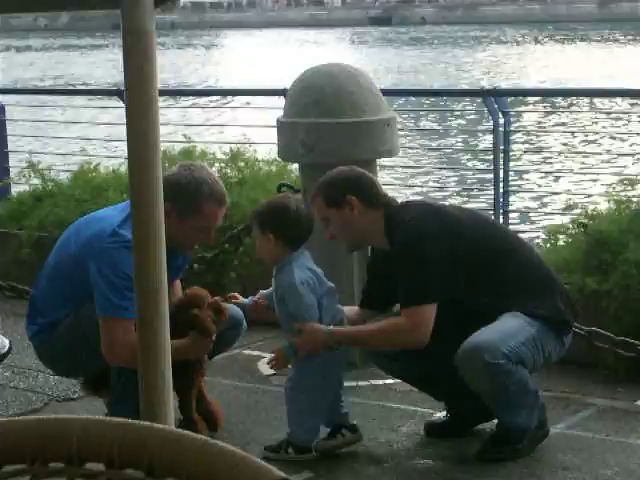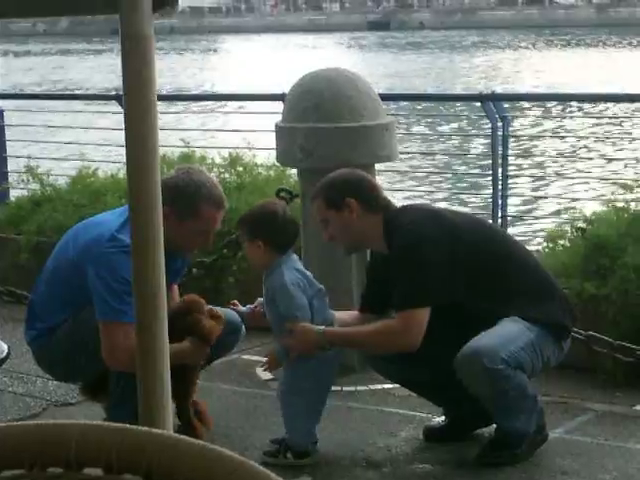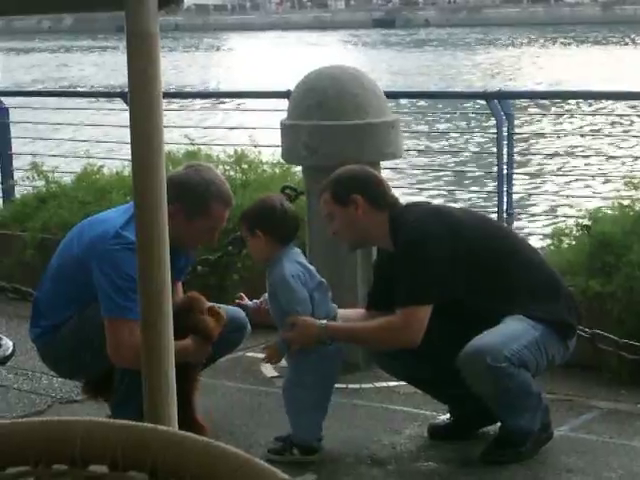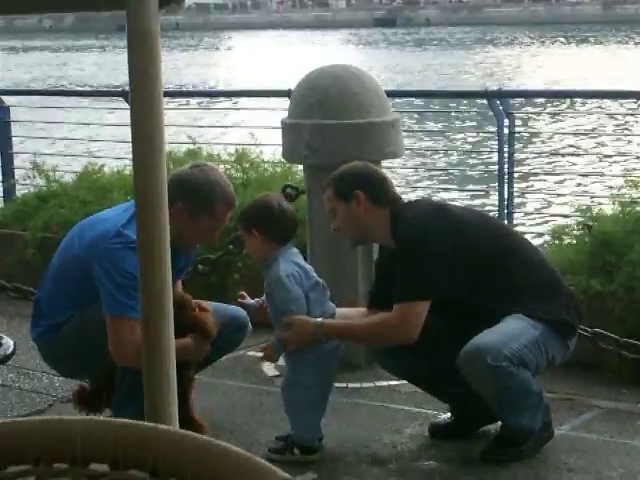
dt=0.2s
person 1, frame 1
left shoulder: (418, 230)
right shoulder: (388, 245)
left elbow: (416, 331)
right elbow: (367, 314)
left wrist: (329, 336)
left hip: (538, 317)
right hip: (479, 317)
left knee: (479, 353)
right knee: (384, 340)
left ankle: (527, 421)
right ankle: (470, 405)
person 1, frame 2
left shoulder: (417, 234)
right shoulder: (387, 249)
left elbow: (408, 334)
right elbow: (367, 318)
left wrist: (321, 337)
left hip: (537, 322)
right hip: (477, 321)
left knee: (478, 358)
right knee: (381, 346)
left ankle: (525, 426)
right ankle: (468, 409)
person 1, frame 3
left shoulder: (422, 231)
right shoulder: (395, 244)
left elbow: (408, 331)
right elbow: (375, 316)
left wrist: (322, 331)
right wrist: (310, 315)
left hip: (542, 319)
right hip: (485, 318)
left knee: (482, 357)
right knee: (385, 343)
left ankle: (529, 424)
right ankle: (473, 407)
person 1, frame 4
left shoulder: (422, 228)
right shoulder: (396, 242)
left elbow: (405, 327)
right elbow: (376, 315)
left wrist: (319, 329)
right wrist: (311, 313)
left hip: (543, 319)
right hip: (484, 317)
left knee: (482, 356)
right knee: (386, 343)
left ankle: (531, 423)
right ankle: (474, 406)
person 2, frame 1
left shoulder: (294, 278)
right shoulder: (292, 263)
left elbow: (309, 323)
right elbow: (277, 293)
left wrist: (288, 352)
right wrist: (250, 302)
left knee: (301, 391)
right knee: (320, 390)
left ankle: (301, 444)
right ankle: (342, 427)
person 2, frame 2
left shoulder: (285, 280)
right shoulder: (282, 268)
left elbow: (302, 325)
right elbow: (274, 303)
left wrist: (281, 354)
left hip: (313, 351)
left knee: (295, 395)
right knee: (295, 394)
left ankle: (300, 448)
right ankle: (302, 437)
person 2, frame 3
left shoulder: (286, 273)
right shoulder: (287, 261)
left elbow: (302, 319)
left wrist: (281, 347)
left hip: (316, 345)
right hip: (317, 343)
left knee: (301, 391)
right knee: (301, 391)
left ankle: (305, 445)
right ankle: (306, 435)
person 2, frame 4
left shoulder: (282, 273)
right shoulder: (287, 259)
left elbow: (298, 318)
left wrist: (277, 346)
right wrist: (256, 304)
left hip: (314, 344)
right hip: (317, 341)
left knee: (299, 390)
right knee: (303, 390)
left ankle: (306, 444)
right ankle: (306, 434)
person 3, frame 1
left shoulder: (175, 230)
right shoulder: (118, 245)
left elbow: (171, 283)
right elbow: (117, 349)
right wrist: (186, 347)
left knee: (230, 321)
left ankle: (135, 387)
right ankle: (124, 418)
person 3, frame 2
left shoulder: (174, 235)
right shoulder: (117, 250)
left elbow: (168, 288)
right elbow: (118, 354)
right wrist: (186, 352)
left hip: (121, 327)
left knee: (229, 326)
left ankle: (137, 392)
right ankle: (123, 423)
person 3, frame 3
left shoulder: (177, 232)
right shoulder: (122, 247)
left elbow: (173, 287)
right elbow: (123, 351)
right wrist: (189, 349)
left hip: (123, 322)
left knee: (234, 324)
left ankle: (140, 389)
right ankle: (128, 421)
person 3, frame 4
left shoulder: (177, 229)
right shoulder: (123, 245)
left elbow: (172, 284)
right elbow: (125, 349)
right wrist: (190, 347)
left hip: (118, 320)
left knee: (235, 323)
left ankle: (142, 389)
right ankle: (128, 420)
